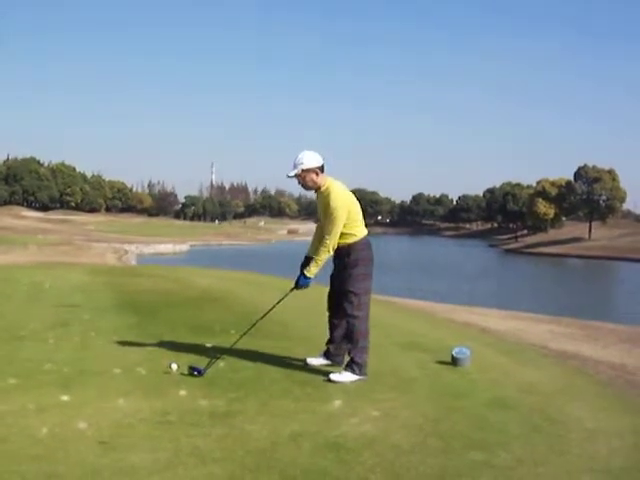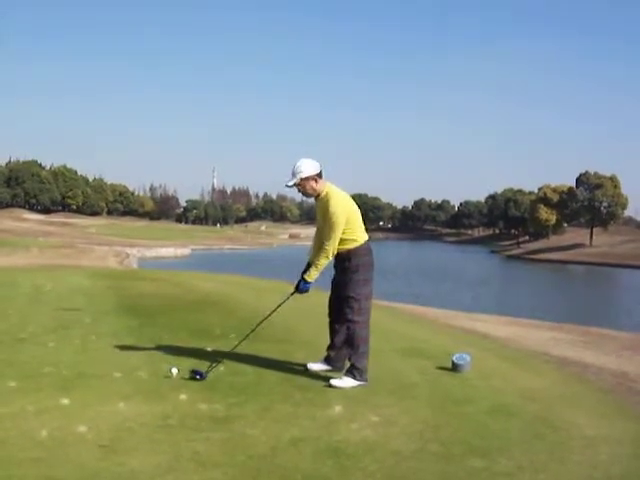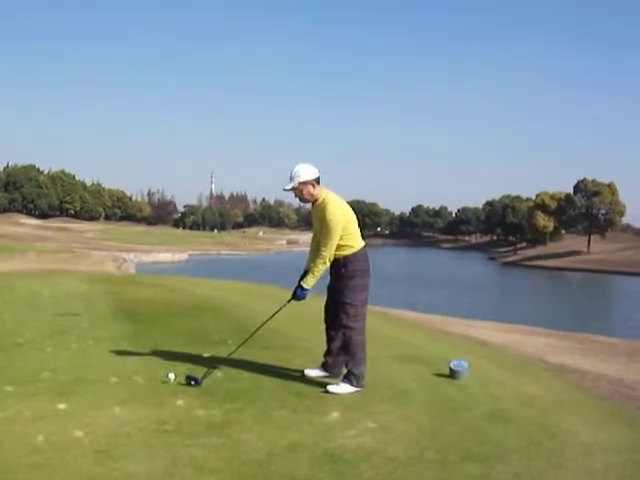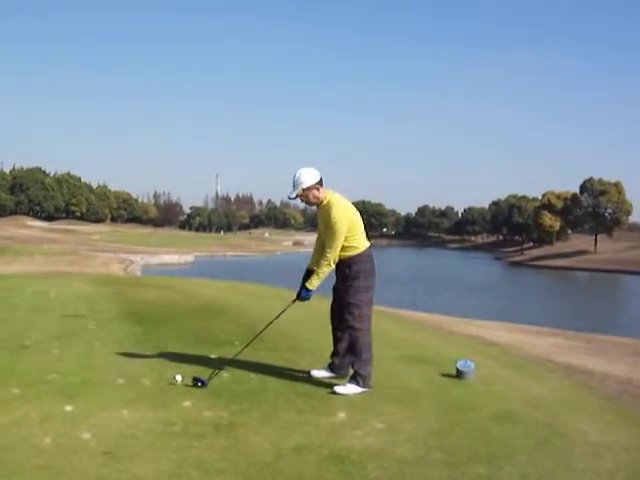
dt=0.5s
person 1, frame 1
left shoulder: (336, 197)
right shoulder: (322, 192)
left elbow: (329, 243)
right elbow: (321, 229)
left wrist: (309, 273)
right wrist: (308, 257)
left hip: (356, 253)
right hip: (343, 253)
left knee: (353, 310)
right knee: (336, 306)
left ankle: (357, 367)
right ankle: (334, 353)
person 1, frame 2
left shoulder: (335, 203)
right shoulder: (321, 198)
left elbow: (329, 248)
right elbow: (320, 234)
left wrist: (309, 278)
right wrist: (309, 265)
left hip: (357, 258)
right hip: (343, 258)
left knee: (354, 314)
right knee: (337, 311)
left ankle: (358, 372)
right ankle: (335, 359)
person 1, frame 3
left shoulder: (332, 209)
right shoulder: (317, 204)
left elbow: (325, 255)
right elbow: (317, 242)
left wrist: (306, 285)
right wrist: (306, 272)
left hip: (353, 264)
right hip: (339, 264)
left knee: (350, 321)
right knee: (333, 317)
left ankle: (354, 379)
right ankle: (332, 366)
person 1, frame 4
left shoulder: (337, 211)
right shoulder: (323, 205)
left elbow: (330, 256)
right elbow: (321, 241)
left wrist: (310, 285)
right wrist: (309, 270)
left hip: (358, 265)
right hip: (345, 265)
left knee: (356, 321)
right knee: (339, 317)
left ankle: (361, 379)
right ankle: (339, 366)
